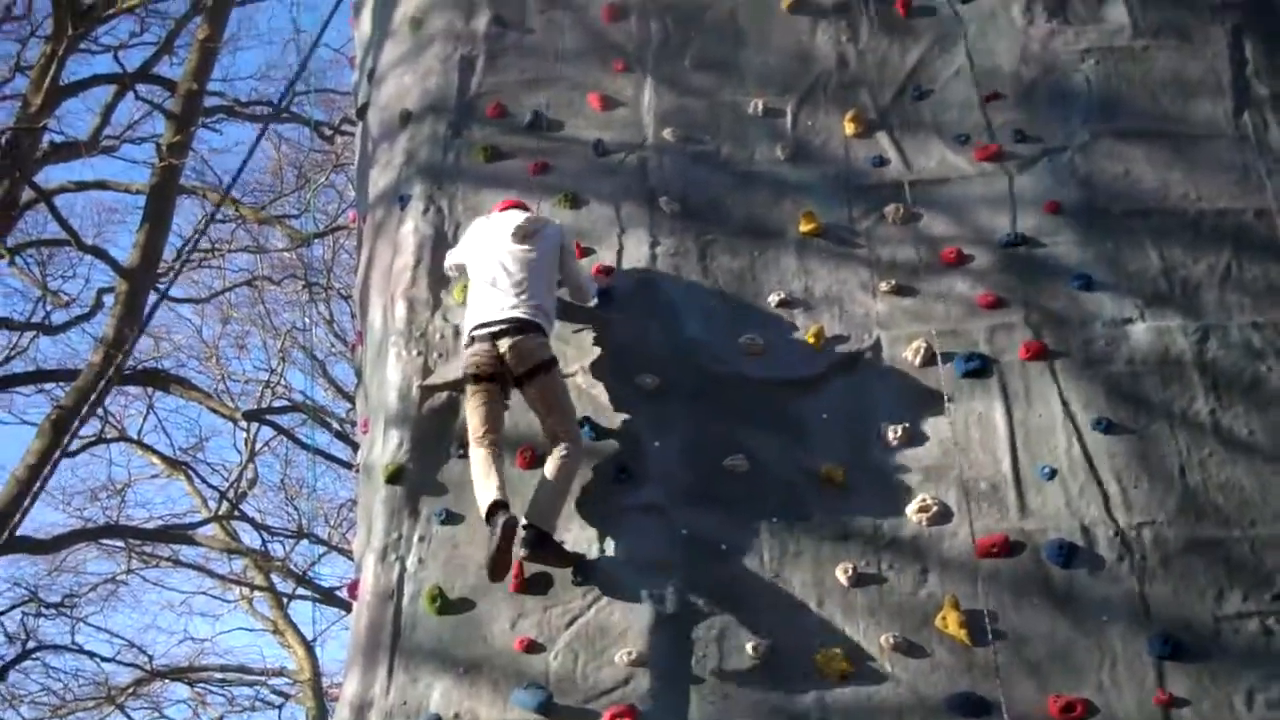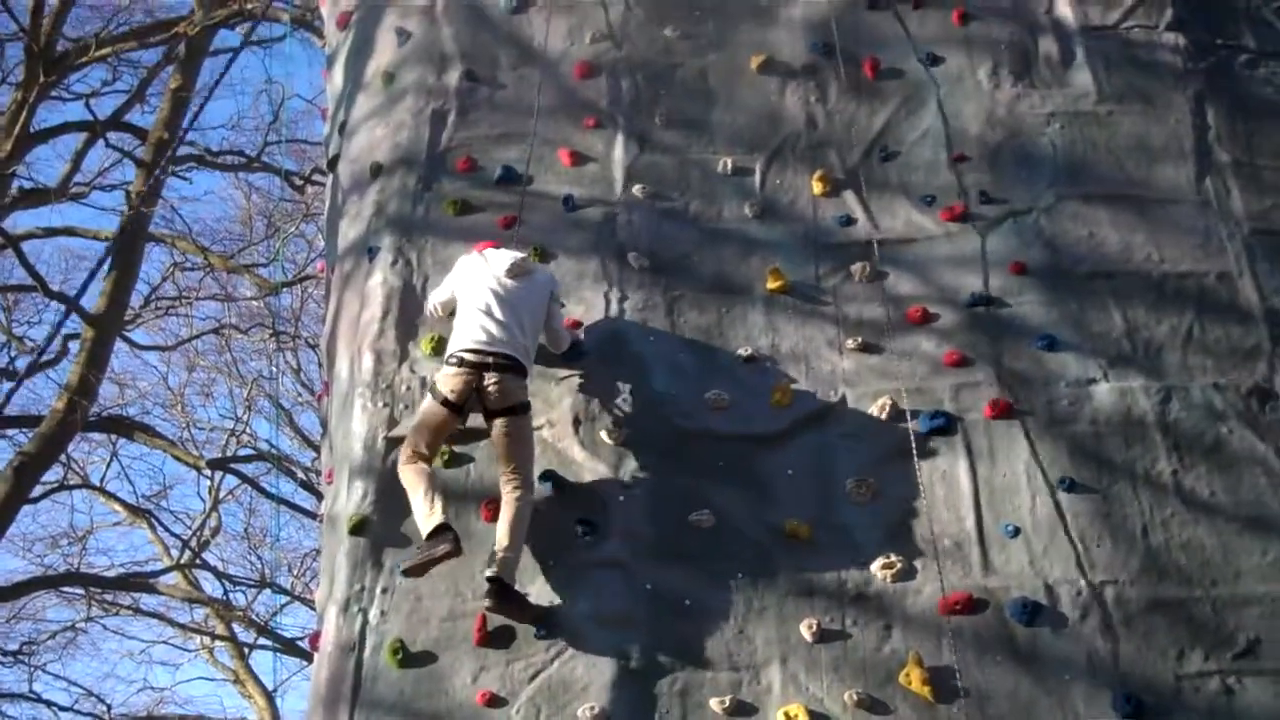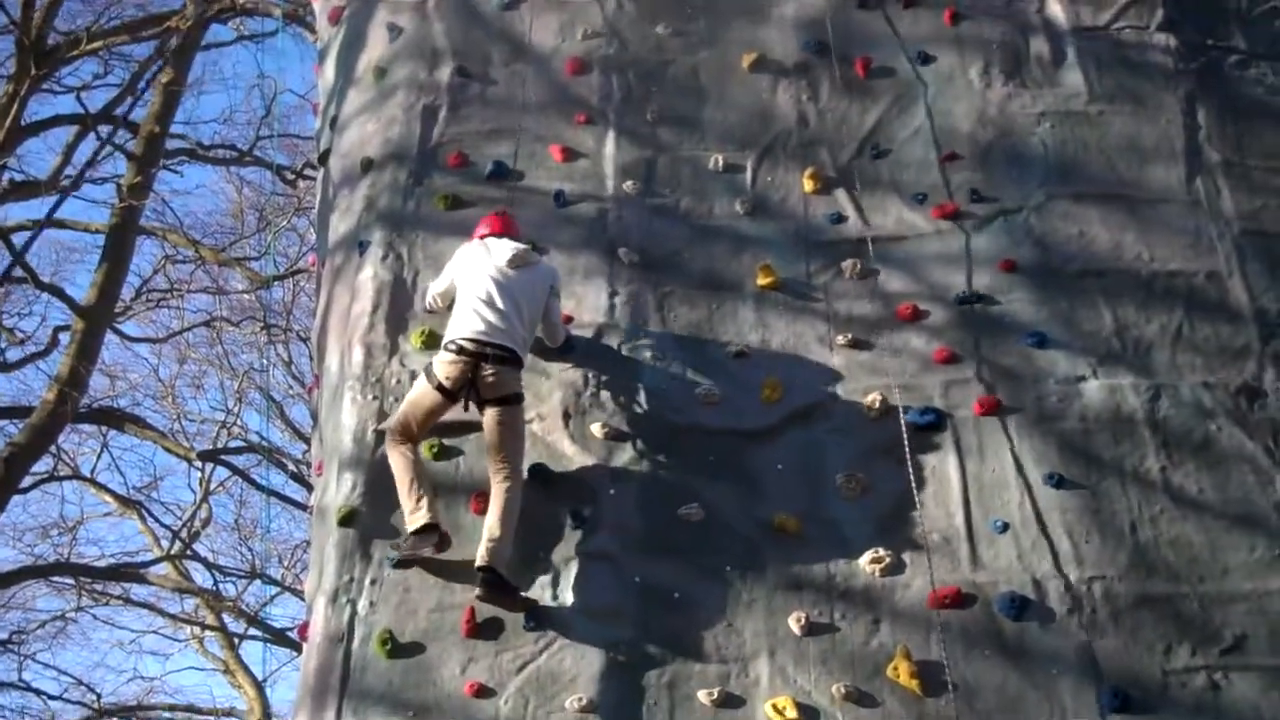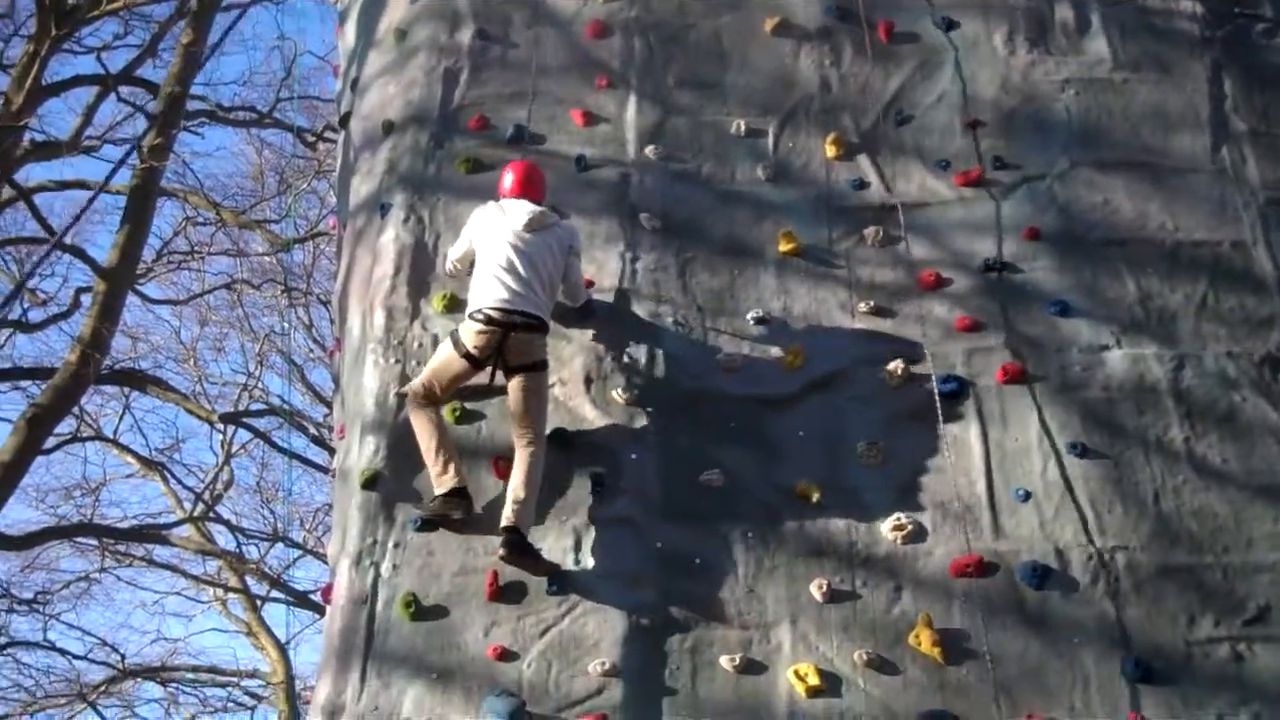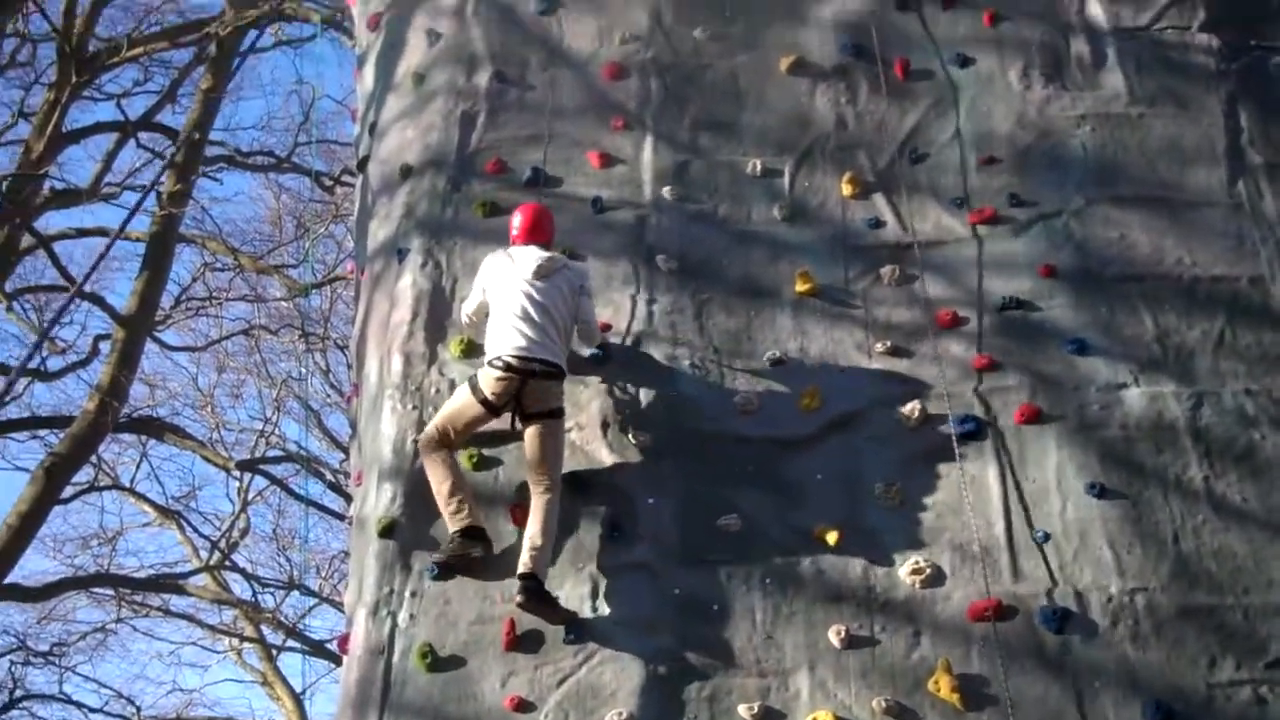
dt=0.3s
person 1, frame 1
left shoulder: (479, 227)
right shoulder: (553, 232)
left elbow: (451, 266)
right elbow: (584, 295)
right wrist: (594, 282)
left hip: (479, 341)
right hip: (526, 338)
left knee: (483, 444)
right knee: (566, 441)
left ankle: (498, 511)
right ankle: (537, 533)
person 1, frame 2
left shoulder: (470, 261)
right shoulder: (544, 278)
left elbow: (434, 307)
right elbow: (559, 344)
right wrist: (567, 334)
left hip: (460, 367)
right hip: (507, 376)
left knee: (411, 459)
right knee: (517, 485)
left ankle: (439, 532)
right ankle: (499, 582)
person 1, frame 3
left shoulder: (470, 251)
right shoulder: (546, 271)
left elbow: (434, 300)
right elbow: (556, 338)
right wrist: (563, 334)
left hip: (457, 356)
right hip: (504, 367)
left knee: (398, 435)
right knee: (505, 476)
left ankle: (424, 529)
right ankle: (491, 571)
person 1, frame 4
left shoulder: (486, 215)
right shoulder: (565, 232)
left elbow: (453, 265)
right elbow: (577, 297)
right wrist: (583, 293)
left hip: (483, 324)
right hip: (529, 334)
left knee: (420, 398)
right knee: (529, 440)
left ankle: (452, 492)
right ankle: (515, 533)
person 1, frame 5
left shoulder: (495, 262)
right shoulder: (574, 273)
left elbow: (469, 319)
right elbow: (590, 335)
right wrist: (599, 343)
left hip: (501, 371)
right hip: (547, 380)
left knee: (433, 443)
right knee: (545, 487)
left ankle: (468, 532)
right ankle: (531, 579)
